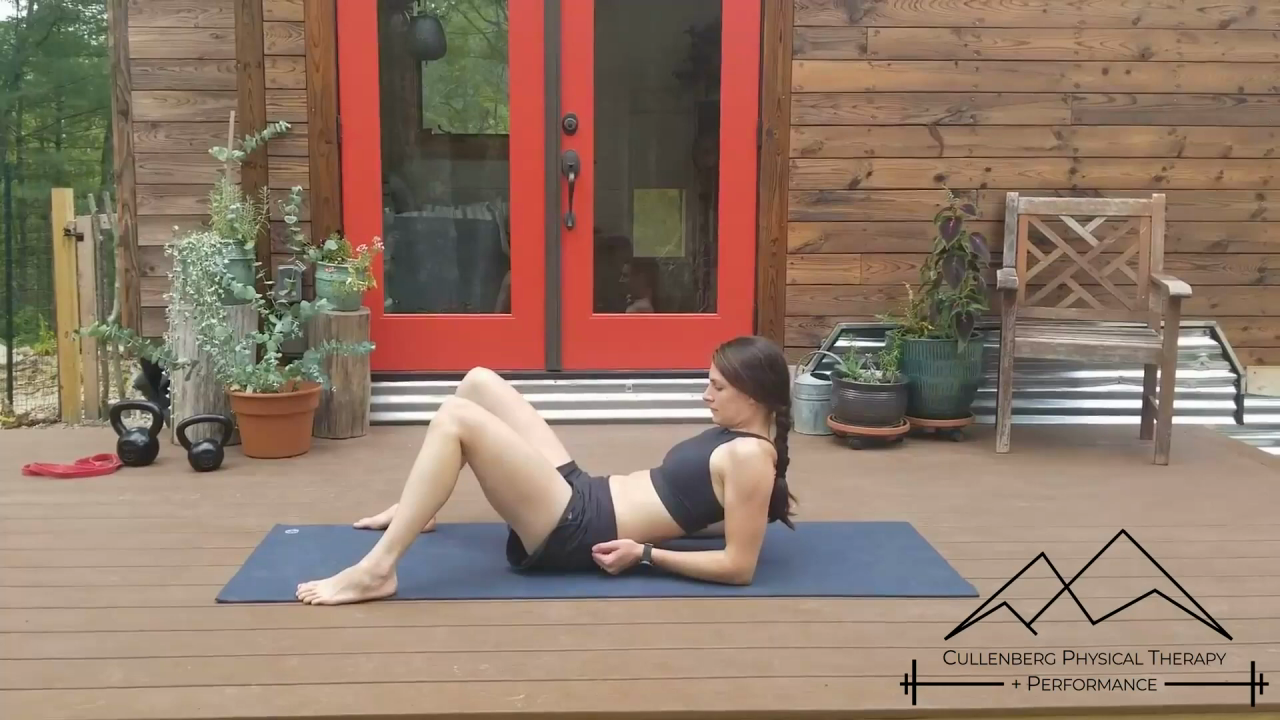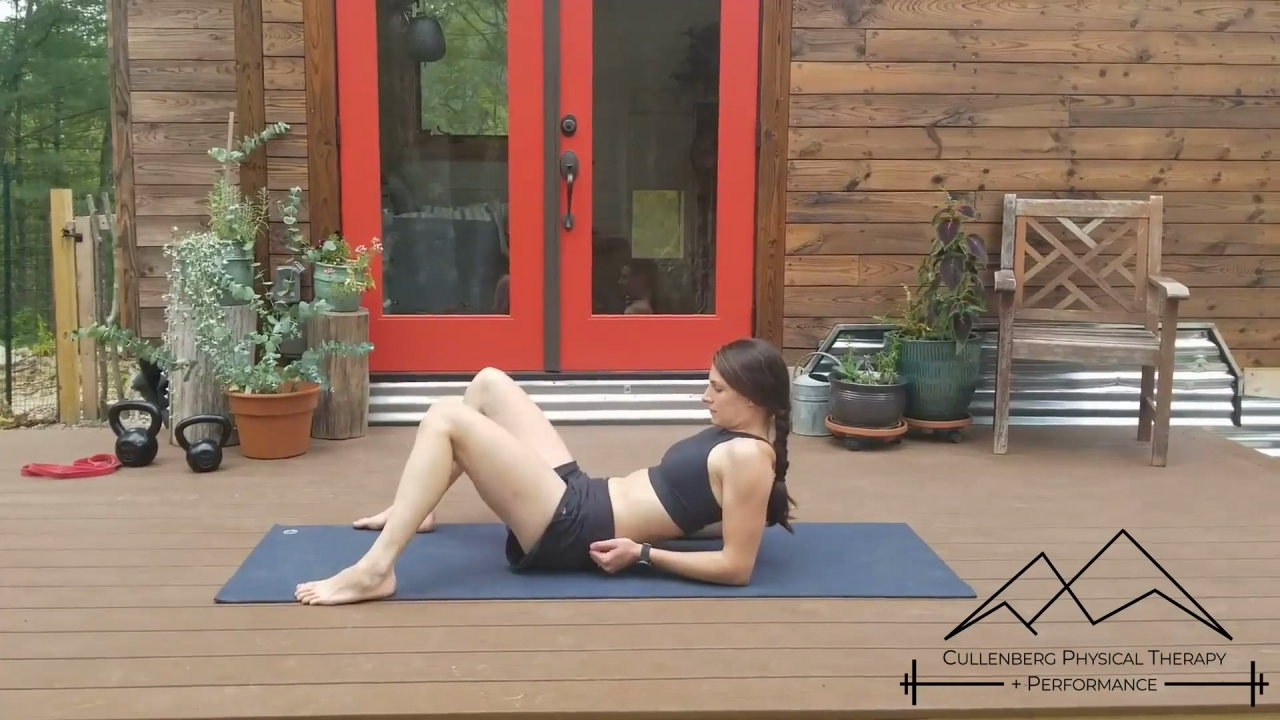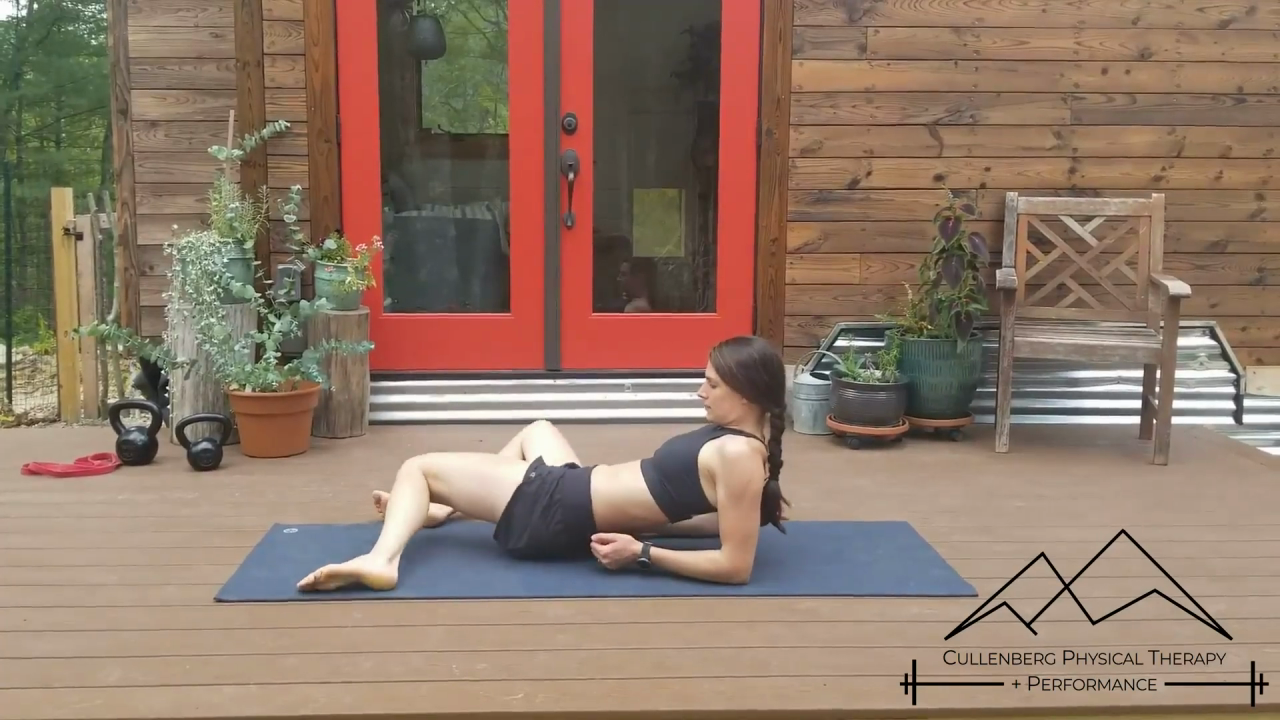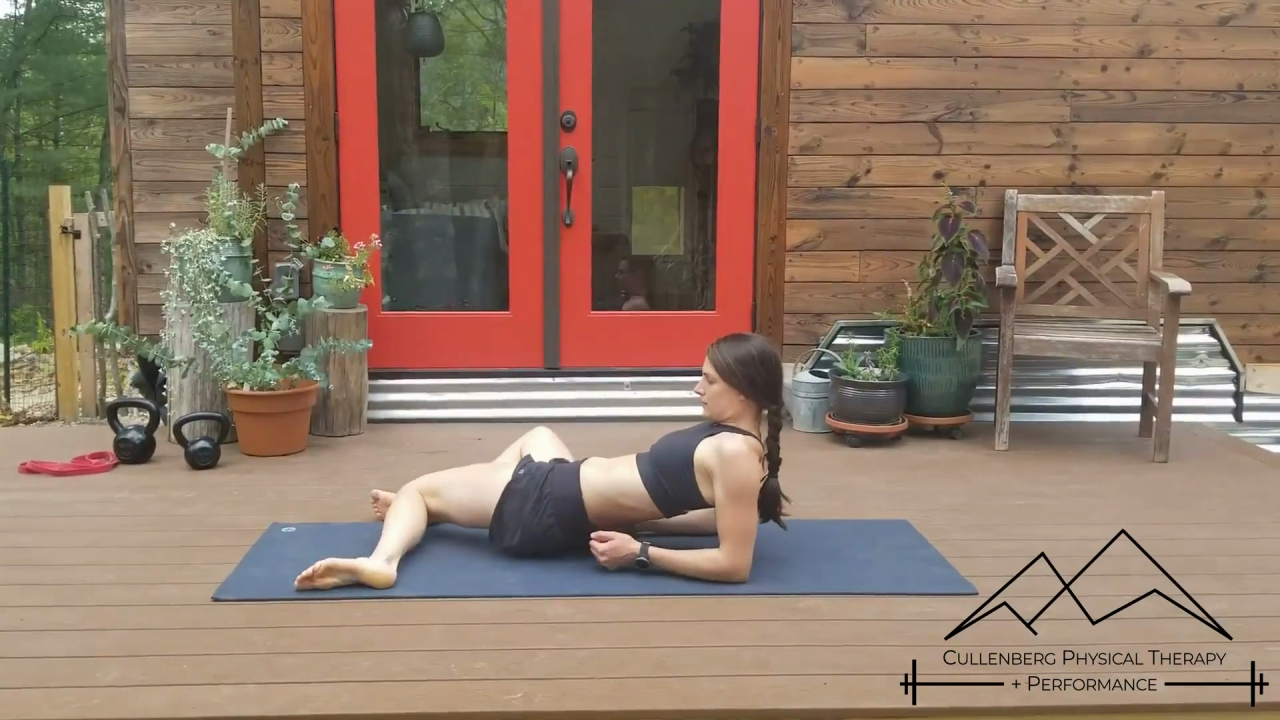
dt=0.7s
person 1, frame 1
left shoulder: (751, 458)
right shoulder: (732, 436)
left elbow: (739, 567)
right elbow: (706, 512)
left wrist: (646, 554)
left hip: (576, 532)
right hip: (580, 496)
left knee: (455, 419)
right knee: (478, 382)
left ankle: (376, 571)
right ankle: (416, 506)
person 1, frame 2
left shoulder: (749, 458)
right shoulder: (732, 436)
left elbow: (736, 568)
right elbow: (703, 511)
left wrist: (643, 553)
left hip: (571, 529)
right hip: (579, 495)
left knee: (444, 418)
right knee: (488, 383)
left ankle: (374, 571)
right ankle: (416, 507)
person 1, frame 3
left shoulder: (738, 456)
right shoulder: (735, 440)
left elbow: (736, 566)
right elbow: (724, 519)
left wrist: (643, 552)
right wrist: (640, 519)
left hip: (554, 510)
left knee: (416, 467)
right knee: (536, 430)
right ankle: (444, 504)
person 1, frame 4
left shoulder: (735, 454)
right shoulder: (730, 437)
left elbow: (734, 564)
right elbow: (721, 516)
left wrist: (641, 552)
right wrist: (641, 518)
left knee: (418, 488)
right knee: (537, 436)
right ankle: (436, 510)
